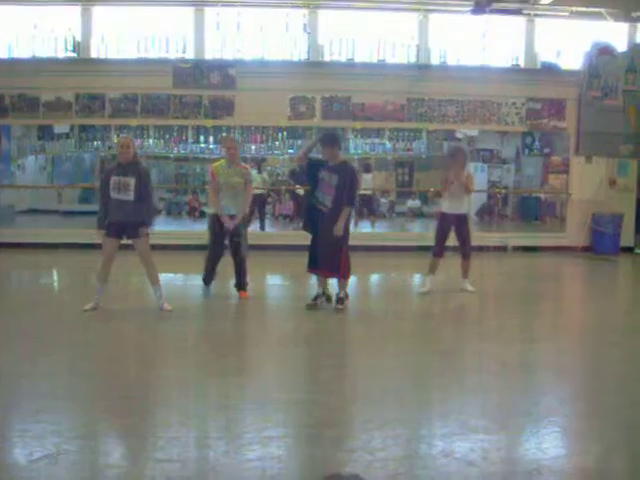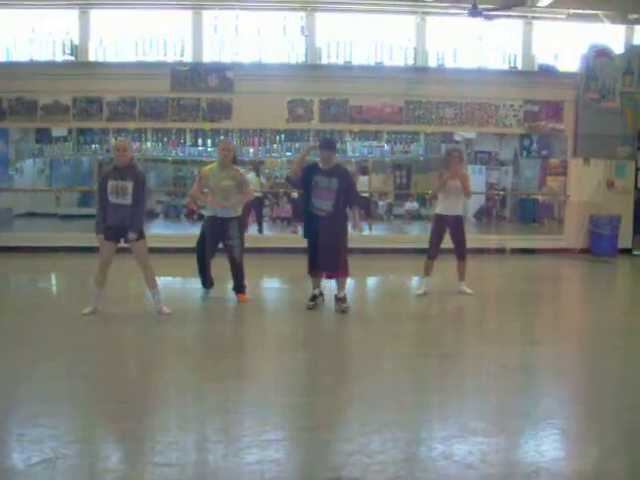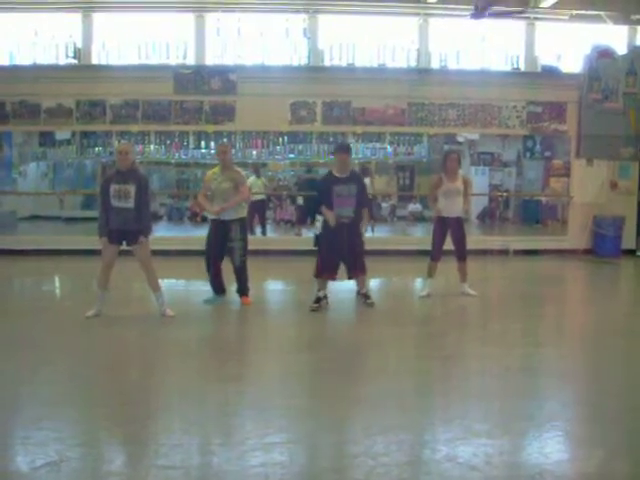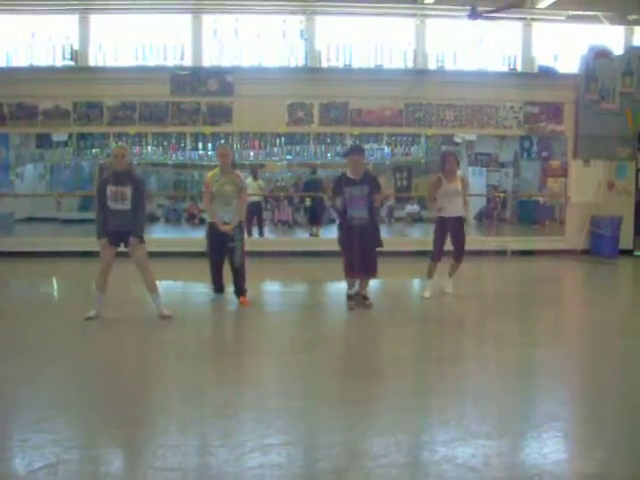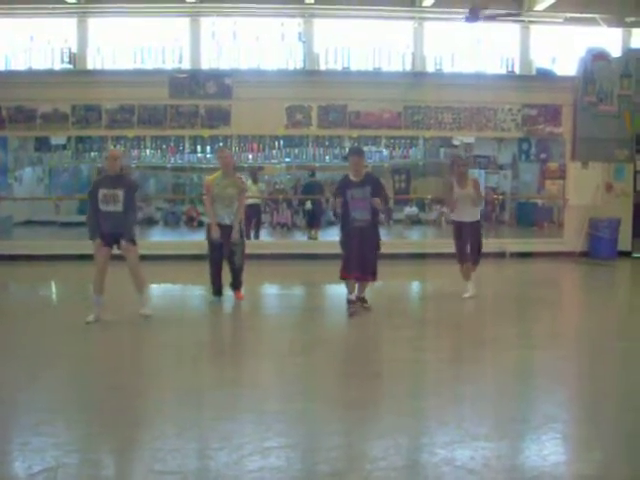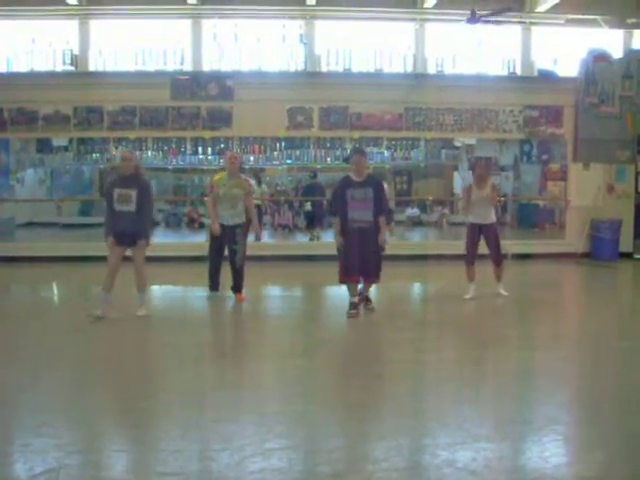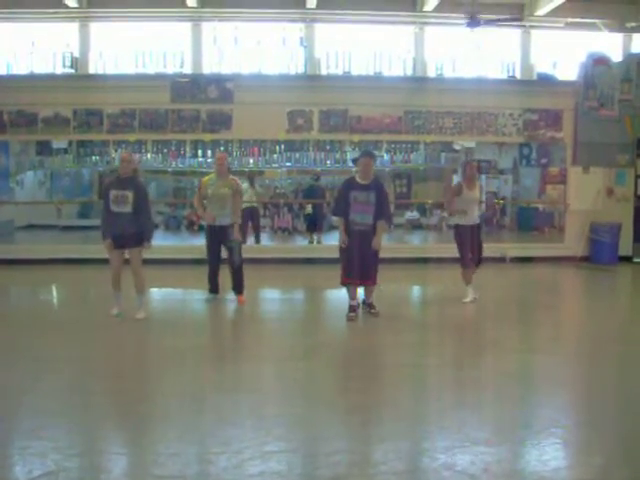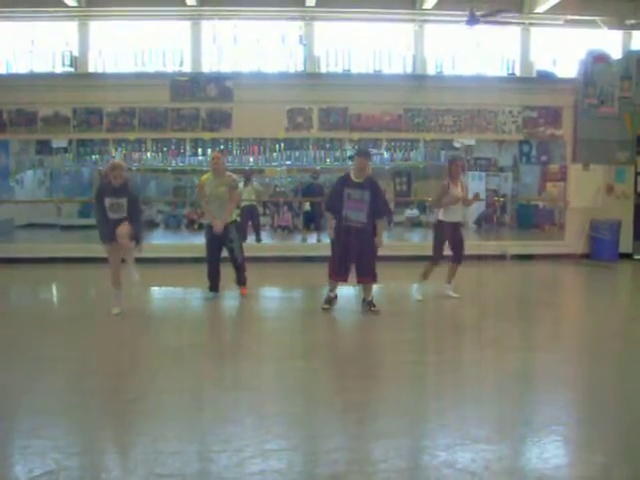
dt=0.4s
person 1, frame 1
left shoulder: (141, 171)
right shoulder: (110, 172)
left elbow: (147, 199)
right elbow: (104, 199)
left wrist: (146, 223)
right wrist: (101, 223)
left hip: (136, 222)
right hip: (114, 222)
left knee: (147, 260)
right knee: (106, 260)
left ankle: (161, 301)
right ankle: (96, 300)
person 1, frame 2
left shoulder: (138, 175)
right shoulder: (107, 176)
left elbow: (141, 204)
right elbow: (101, 204)
left wrist: (135, 228)
right wrist: (99, 229)
left hip: (133, 227)
right hip: (111, 226)
left knee: (145, 264)
right knee: (103, 264)
left ankle: (159, 304)
right ankle: (94, 304)
person 1, frame 3
left shoulder: (140, 179)
right shoulder: (109, 180)
left elbow: (145, 207)
right elbow: (103, 208)
left wrist: (145, 232)
right wrist: (102, 232)
left hip: (135, 229)
right hip: (114, 229)
left knee: (148, 266)
right knee: (105, 266)
left ankle: (163, 307)
right ankle: (98, 307)
person 1, frame 4
left shoulder: (136, 181)
right shoulder: (104, 181)
left elbow: (140, 209)
right elbow: (100, 209)
left wrist: (136, 233)
right wrist: (101, 234)
left hip: (131, 231)
right hip: (111, 231)
left knee: (144, 267)
right knee: (104, 268)
left ankle: (159, 307)
right ankle: (97, 308)
person 1, frame 5
left shoulder: (129, 183)
right shoulder: (98, 184)
left elbow: (131, 211)
right elbow: (92, 211)
left wrist: (127, 236)
right wrist: (94, 235)
left hip: (124, 233)
right hip: (104, 233)
left knee: (135, 268)
right knee: (100, 270)
left ankle: (144, 304)
right ankle: (97, 311)
person 1, frame 6
left shoulder: (142, 183)
right shoulder: (113, 184)
left elbow: (147, 211)
right elbow: (110, 210)
left wrist: (145, 235)
right wrist: (109, 233)
left hip: (137, 232)
right hip: (118, 232)
left knee: (139, 268)
right knee: (111, 268)
left ankle: (142, 305)
right ankle: (104, 307)
person 1, frame 7
left shoulder: (138, 186)
right shoulder: (109, 185)
left elbow: (145, 213)
right elbow: (106, 212)
left wrist: (147, 237)
right wrist: (106, 235)
left hip: (134, 234)
right hip: (115, 234)
left knee: (136, 269)
right knee: (115, 270)
left ankle: (141, 307)
right ankle: (117, 304)
person 1, frame 8
left shoulder: (130, 191)
right shoulder: (102, 190)
left elbow: (137, 215)
right elbow: (100, 216)
left wrist: (138, 240)
right wrist: (105, 240)
left hip: (127, 224)
right hip: (110, 230)
left knee: (121, 234)
right knee: (114, 267)
left ankle: (132, 265)
right ankle: (117, 302)
person 2, frame 1
left shoulder: (348, 171)
right shoulder: (321, 166)
left elbow: (349, 202)
right elbow: (301, 158)
left wrist: (341, 222)
right wrist: (315, 142)
left hip: (337, 221)
right hip: (319, 220)
left knee: (339, 258)
right knee: (318, 256)
left ankle: (342, 294)
right ankle: (322, 293)
person 2, frame 2
left shoulder: (343, 173)
right shoulder: (311, 170)
left elbow: (352, 199)
right elbow: (292, 178)
left wrist: (356, 219)
right wrist: (305, 154)
left hip: (336, 223)
right hip: (314, 222)
left knee: (338, 258)
right knee: (315, 257)
left ankle: (341, 295)
right ankle: (316, 292)
person 2, frame 3
left shoulder: (357, 178)
right shoulder: (327, 180)
left elbow: (364, 202)
right elbow: (321, 203)
left wrist: (365, 219)
right wrist: (327, 214)
left hip: (353, 227)
right hip: (332, 227)
left knee: (357, 259)
right knee: (325, 261)
left ankle: (363, 291)
right ankle: (321, 295)
person 2, frame 4
left shoulder: (371, 179)
right shoulder: (341, 181)
left elbow: (376, 205)
right elbow: (337, 207)
left wrist: (378, 200)
right wrist: (338, 202)
left hip: (368, 227)
right hip: (348, 228)
left knee: (368, 261)
right knee: (351, 261)
left ankle: (361, 292)
right ankle: (351, 292)
person 2, frame 5
left shoulder: (374, 181)
right shoulder: (343, 183)
left elbow: (383, 206)
right elbow: (339, 212)
left wrist: (379, 203)
right wrist: (338, 205)
left hip: (369, 230)
right hip: (349, 230)
left knee: (368, 264)
right knee: (349, 263)
left ankle: (360, 295)
right ankle: (351, 298)
person 2, frame 6
left shoulder: (375, 183)
right shoulder: (343, 184)
left elbow: (382, 210)
right elbow: (336, 212)
left wrist: (383, 232)
right wrist: (337, 234)
left hip: (370, 232)
right hip: (349, 232)
left knee: (371, 266)
right knee: (350, 266)
left ankle: (365, 293)
right ankle: (353, 301)
person 2, frame 7
left shoulder: (378, 187)
right shoulder: (347, 185)
left elbow: (383, 215)
right elbow: (340, 212)
left wrist: (378, 236)
right wrist: (342, 233)
left hip: (370, 235)
right hip: (351, 234)
left knee: (370, 270)
right knee: (350, 269)
left ankle: (368, 301)
right ankle: (353, 304)
person 2, frame 8
left shoulder: (373, 185)
right shoulder: (341, 182)
left elbow: (381, 213)
right elbow: (330, 208)
left wrist: (379, 234)
right wrist: (330, 227)
left hip: (366, 232)
right hip: (343, 231)
left knee: (367, 267)
right knee: (337, 264)
left ankle: (368, 300)
right ankle: (331, 295)
person 3, frame 1
left shoulder: (245, 170)
right shoulder: (216, 168)
left elbow: (248, 196)
right elbow: (213, 194)
left wrist: (239, 218)
right wrist: (223, 217)
left hip: (239, 216)
right hip: (219, 216)
left knee: (240, 254)
right knee: (216, 251)
left ankle: (241, 287)
right ankle: (207, 282)
person 3, frame 2
left shoulder: (238, 173)
right shoulder: (207, 171)
left elbow: (249, 195)
right elbow: (194, 191)
left wrist: (229, 204)
right wrist: (209, 203)
left hip: (233, 218)
right hip: (213, 218)
left knee: (235, 256)
right knee: (204, 253)
left ankle: (240, 290)
right ankle: (207, 286)
person 3, frame 3
left shoulder: (238, 174)
right shoulder: (211, 175)
left elbow: (244, 195)
right elbow: (201, 196)
left wrist: (223, 207)
right wrist: (210, 208)
left hip: (236, 220)
right hip: (217, 221)
left knee: (239, 258)
right knee: (212, 258)
left ankle: (243, 292)
right ankle: (218, 291)
person 3, frame 4
left shoulder: (238, 178)
right shoulder: (210, 177)
left elbow: (243, 203)
right elbow: (206, 202)
left wrist: (233, 224)
right wrist: (219, 224)
left hip: (235, 223)
right hip: (215, 223)
left knee: (237, 259)
right knee: (215, 260)
left ankle: (241, 293)
right ankle: (218, 291)
person 3, frame 5
left shoulder: (240, 181)
right shoulder: (211, 180)
left elbow: (241, 206)
right elbow: (208, 205)
left wrist: (236, 228)
right wrist: (214, 227)
left hip: (234, 225)
right hip: (216, 225)
left knee: (237, 260)
right knee: (215, 261)
left ankle: (237, 288)
right ankle: (217, 293)
person 3, frame 6
left shoulder: (246, 182)
right shoulder: (216, 180)
left elbow: (250, 205)
right elbow: (209, 203)
left wrist: (256, 225)
right wrist: (214, 222)
left hip: (238, 225)
right hip: (219, 224)
left knee: (238, 260)
right knee: (215, 258)
left ankle: (237, 290)
right ankle: (213, 288)
person 3, frame 7
left shoulder: (234, 182)
right shoulder: (206, 181)
left elbow: (237, 206)
right elbow: (197, 200)
left wrist: (236, 227)
right wrist: (204, 214)
left hip: (229, 225)
right hip: (212, 225)
left knee: (235, 259)
right knee: (212, 260)
left ankle: (239, 291)
right ankle: (213, 291)
person 3, frame 8
left shoulder: (231, 179)
right shoulder: (204, 180)
left elbow: (233, 202)
right elbow: (203, 203)
left wrist: (222, 221)
right wrist: (213, 220)
left hip: (230, 222)
right hip: (212, 224)
left knee: (237, 256)
right knee: (212, 259)
left ankle: (242, 283)
right ankle: (213, 289)
person 4, frame 1
left shoulder: (467, 175)
right shoulder: (447, 174)
left elbow: (469, 191)
right elbow: (443, 191)
left wrist: (460, 179)
right wrist: (451, 178)
left hip: (461, 216)
right hip: (446, 215)
left knee: (466, 250)
right knee: (438, 250)
left ankle: (465, 282)
right ankle: (428, 282)
person 4, frame 2
left shoulder: (463, 176)
right shoulder: (442, 175)
left elbow: (468, 194)
right elbow: (437, 191)
left wrist: (461, 179)
right wrist: (448, 176)
left hip: (457, 217)
right hip: (441, 216)
left knee: (461, 252)
right knee: (432, 251)
left ankle: (462, 284)
right ankle: (425, 284)
person 4, frame 3
left shoulder: (464, 180)
right shoulder: (439, 179)
left elbow: (466, 197)
right elbow: (431, 199)
left wrist: (466, 206)
right wrist: (435, 207)
left hip: (457, 219)
right hip: (441, 218)
left knee: (462, 253)
right knee: (435, 252)
left ankle: (464, 286)
right ankle: (428, 286)
person 4, frame 4
left shoulder: (462, 180)
right shoulder: (439, 180)
left elbow: (464, 197)
right elbow: (431, 198)
left wrist: (466, 206)
right wrist: (436, 206)
left hip: (458, 219)
right hip: (443, 219)
left knee: (459, 253)
right knee: (437, 253)
left ankle: (448, 281)
right ankle: (428, 286)
person 4, frame 5
left shoulder: (474, 182)
right shoulder: (452, 185)
left elbow: (479, 202)
right elbow: (451, 208)
left wrist: (476, 200)
right wrist: (452, 205)
left hip: (474, 222)
right hip: (458, 223)
left knee: (476, 255)
right knee: (462, 256)
left ankle: (469, 275)
right ankle: (470, 287)
person 4, frame 6
left shoulder: (491, 186)
right shoulder: (469, 188)
left elbow: (494, 203)
right elbow: (465, 208)
left wrist: (492, 198)
right wrist: (467, 206)
left hip: (490, 223)
right hip: (474, 224)
left knee: (497, 256)
right knee: (470, 256)
left ankle: (499, 286)
right ankle: (472, 288)
person 4, frame 7
left shoulder: (479, 186)
right shoulder: (458, 187)
right elbow: (448, 206)
left wrist: (478, 212)
right wrist: (457, 211)
left hip: (475, 225)
right hip: (461, 225)
left knee: (477, 258)
right knee: (465, 259)
left ankle: (469, 286)
right ankle: (470, 291)
person 4, frame 8
left shoulder: (462, 184)
right shoulder: (446, 184)
left elbow: (465, 203)
right elbow: (436, 204)
left wrist: (474, 200)
right wrist: (450, 201)
left hip: (456, 224)
right hip: (443, 223)
left knee: (458, 256)
right knee: (436, 257)
left ankle: (448, 287)
right ankle: (419, 287)
